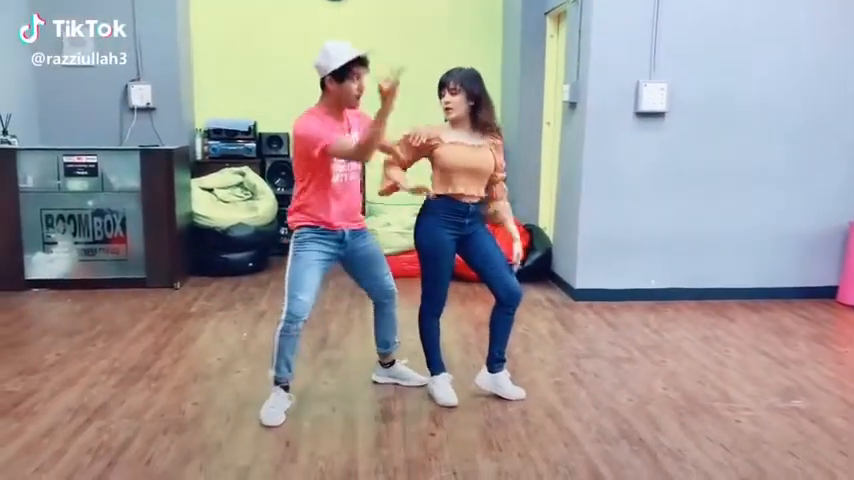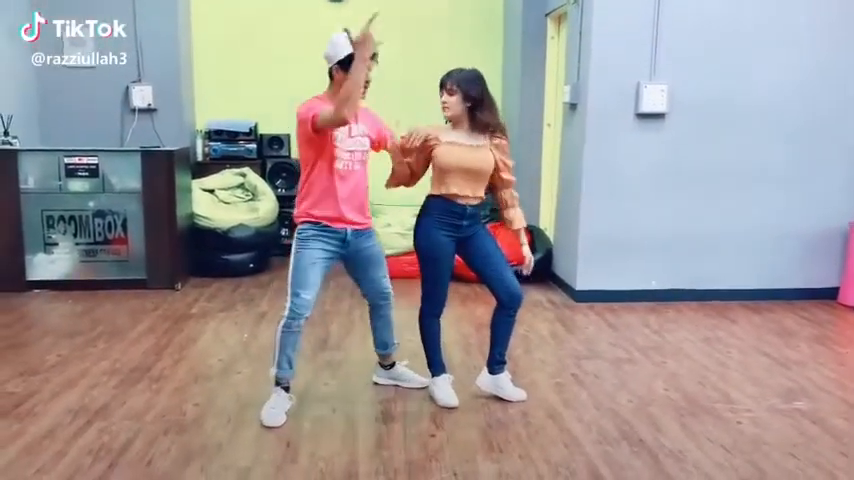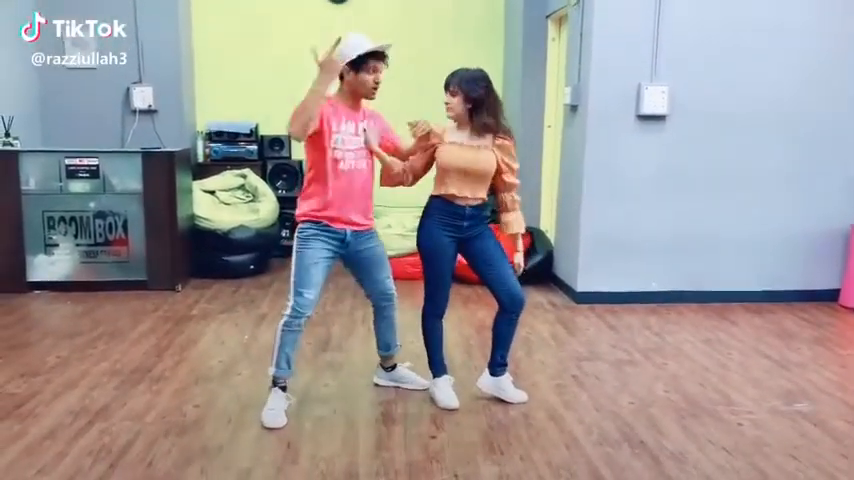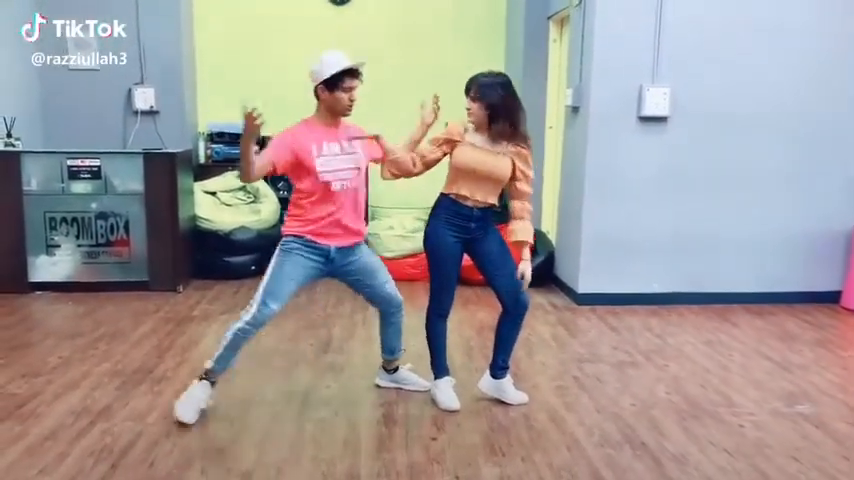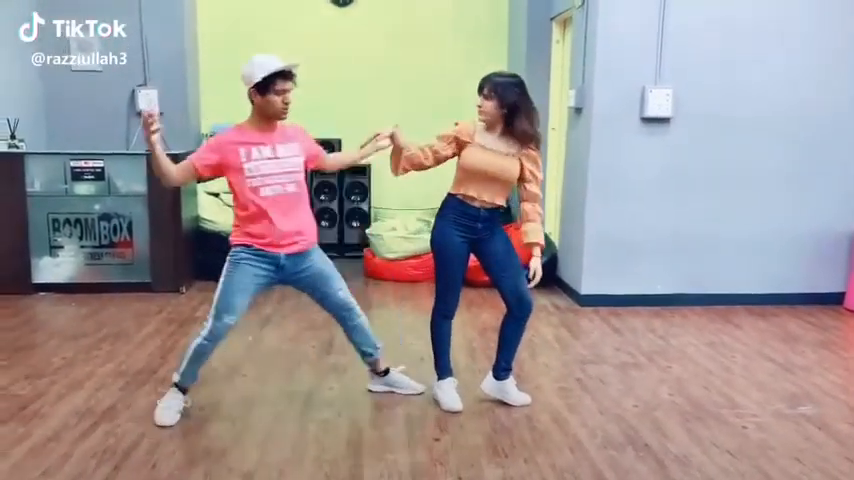
dt=0.2s
person 1, frame 1
left shoulder: (357, 119)
right shoulder: (308, 126)
right elbow: (357, 153)
right wrist: (386, 106)
left hip: (355, 230)
right hip: (314, 234)
left knee: (386, 294)
right knee: (296, 313)
left ankle: (387, 366)
right ankle: (281, 389)
person 1, frame 2
left shoulder: (367, 117)
right shoulder: (313, 110)
left elbow: (395, 148)
right elbow: (338, 118)
right wrist: (358, 55)
left hip: (360, 229)
right hip: (317, 230)
left knee: (381, 297)
right knee: (298, 310)
left ankle: (387, 366)
right ankle: (281, 389)
person 1, frame 3
left shoulder: (374, 120)
right shoulder: (322, 114)
left elbow: (405, 156)
right elbow: (297, 131)
left wrist: (422, 138)
right wrist: (323, 78)
left hip: (361, 231)
right hip: (319, 230)
left knee: (385, 299)
right knee: (299, 308)
left ankle: (389, 369)
right ankle: (279, 389)
person 1, frame 4
left shoulder: (359, 134)
right shoulder: (297, 137)
right elbow: (250, 173)
right wrist: (252, 138)
left hip: (351, 248)
right hip: (303, 246)
left knee: (392, 303)
right knee: (259, 315)
left ankle: (392, 370)
right ankle: (206, 381)
person 1, frame 5
left shoulder: (297, 136)
right shoulder: (226, 144)
left elbow: (326, 163)
right elbow: (173, 178)
left wrist: (371, 147)
right wrist: (154, 144)
left hip: (303, 252)
right hip: (252, 255)
left knee: (348, 309)
right knee: (218, 328)
left ankle: (381, 373)
right ankle: (179, 389)
person 2, frame 1
left shoulder: (491, 141)
right shoulder: (431, 136)
left elbow: (496, 190)
right elbow: (393, 165)
left wrist: (514, 233)
right wrist: (406, 184)
left hip: (474, 221)
right hip: (438, 219)
left knee: (510, 292)
right knee: (434, 303)
left ankle: (494, 372)
right ankle: (438, 376)
person 2, frame 2
left shoulder: (494, 141)
right shoulder: (432, 137)
left elbow: (505, 191)
right elbow: (409, 175)
left wrist: (523, 240)
right wrist: (399, 154)
left hip: (474, 223)
right hip: (437, 220)
left knee: (511, 295)
right knee: (434, 303)
left ankle: (494, 373)
right ankle: (439, 377)
person 2, frame 3
left shoulder: (499, 141)
right shoulder: (437, 136)
left elbow: (509, 194)
right elbow: (408, 173)
left wrist: (518, 244)
right wrist: (376, 150)
left hip: (478, 224)
right hip: (439, 221)
left knee: (512, 298)
right knee: (436, 304)
left ankle: (495, 375)
right ankle: (440, 378)
person 2, frame 4
left shoulder: (516, 148)
right shoulder: (457, 134)
left elbow: (521, 200)
right elbow: (416, 164)
left wrist: (525, 252)
right wrist: (383, 142)
left hip: (485, 225)
right hip: (447, 220)
left knee: (516, 302)
right knee: (441, 304)
left ankle: (497, 377)
right ankle: (441, 380)
person 2, frame 5
left shoulder: (526, 150)
right shoulder: (466, 133)
left elbow: (531, 200)
right elbow: (426, 157)
left wrist: (536, 252)
right wrist: (399, 142)
left hip: (492, 226)
right hip: (454, 220)
left knee: (521, 302)
right knee: (446, 304)
left ankle: (500, 379)
right ankle: (444, 381)
